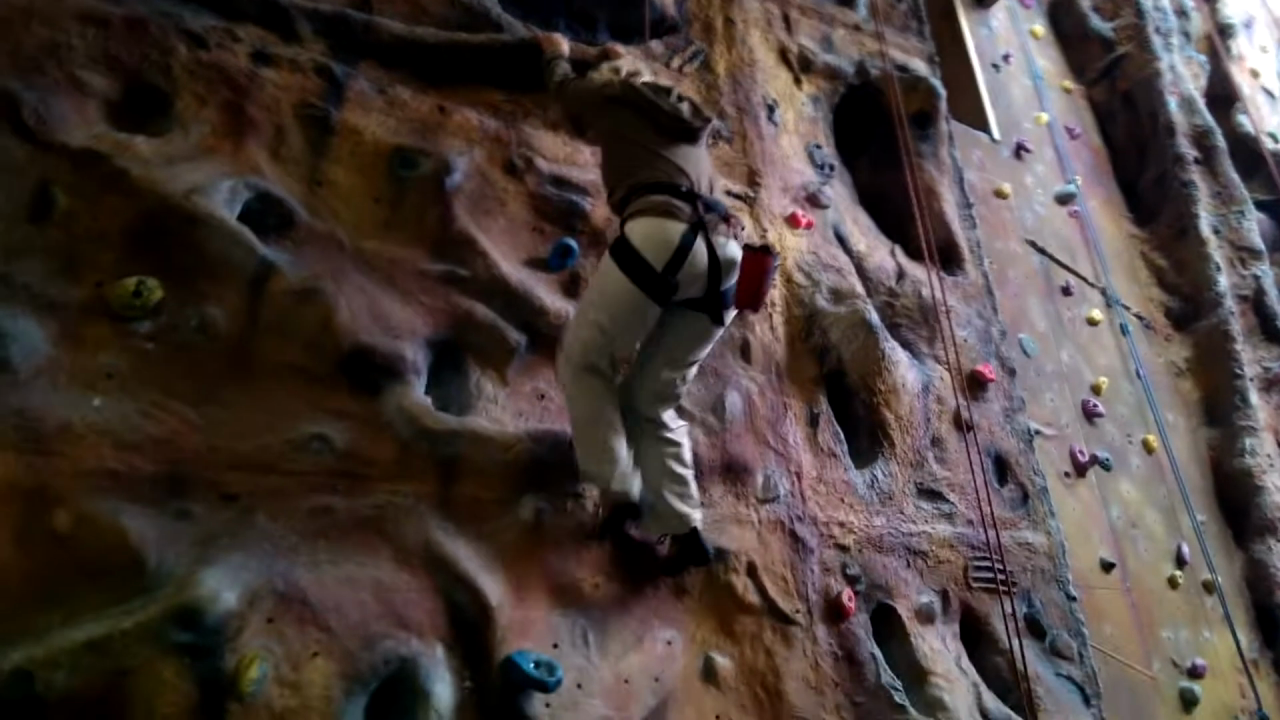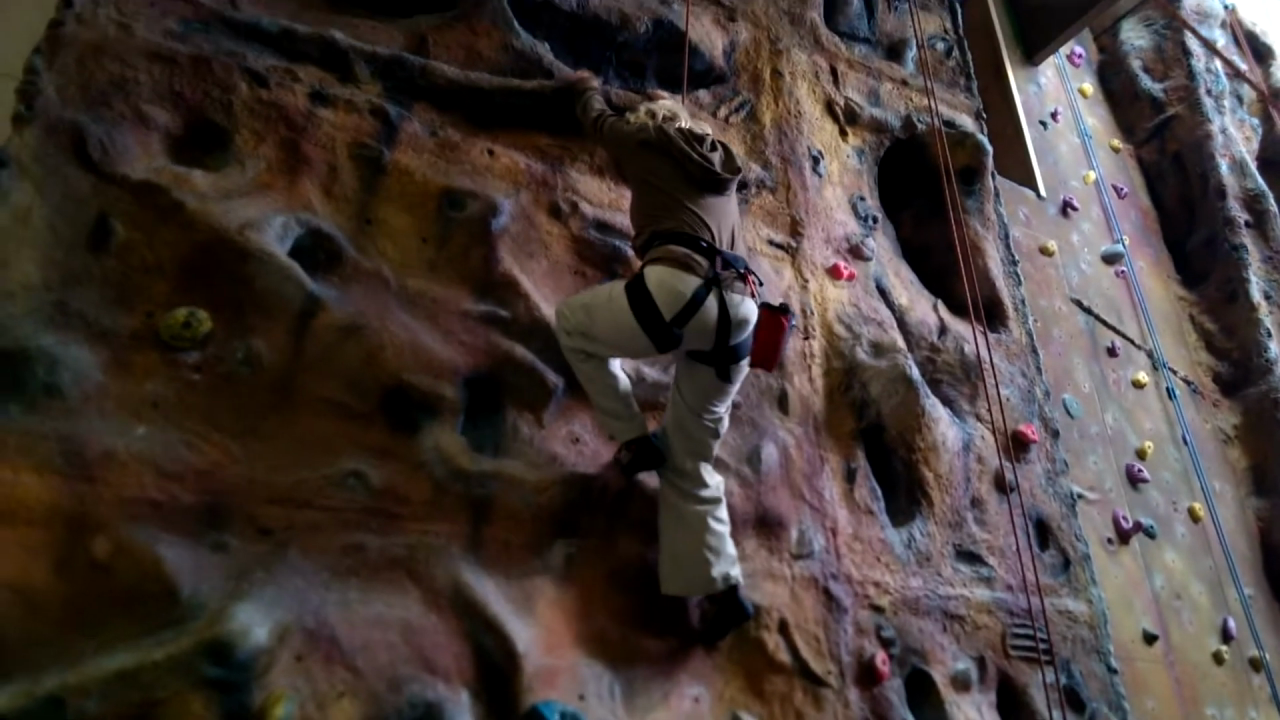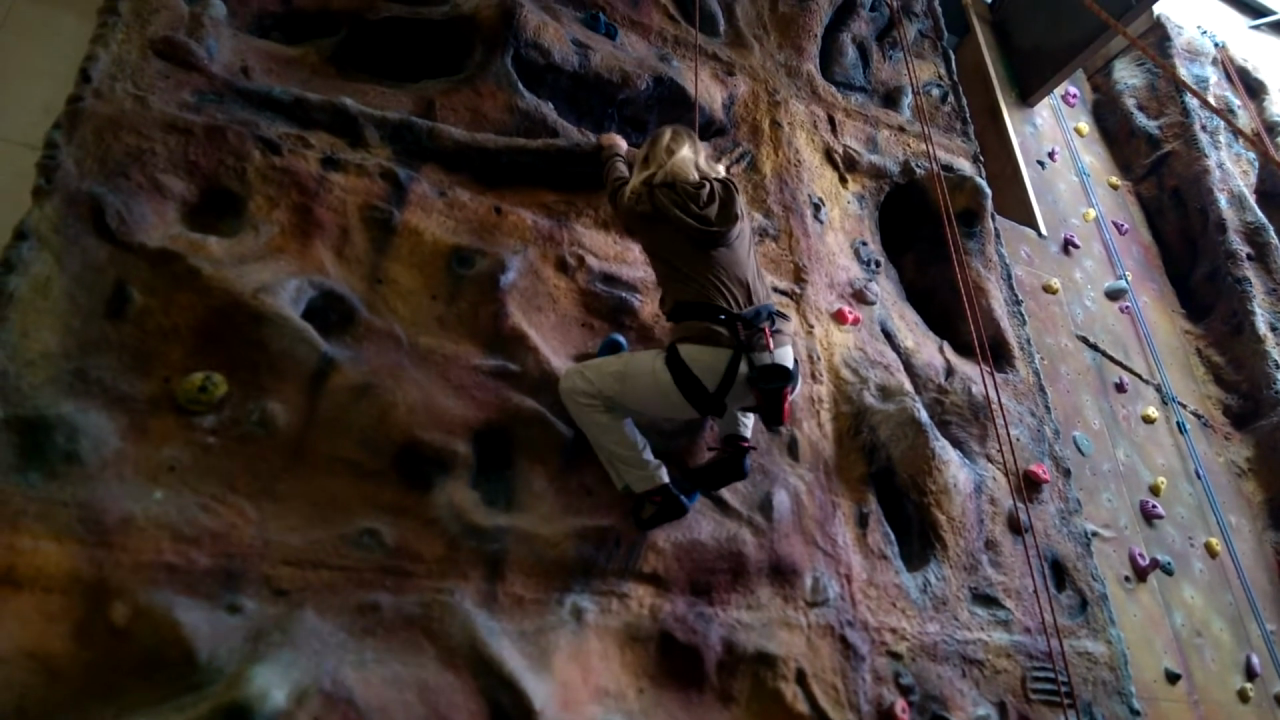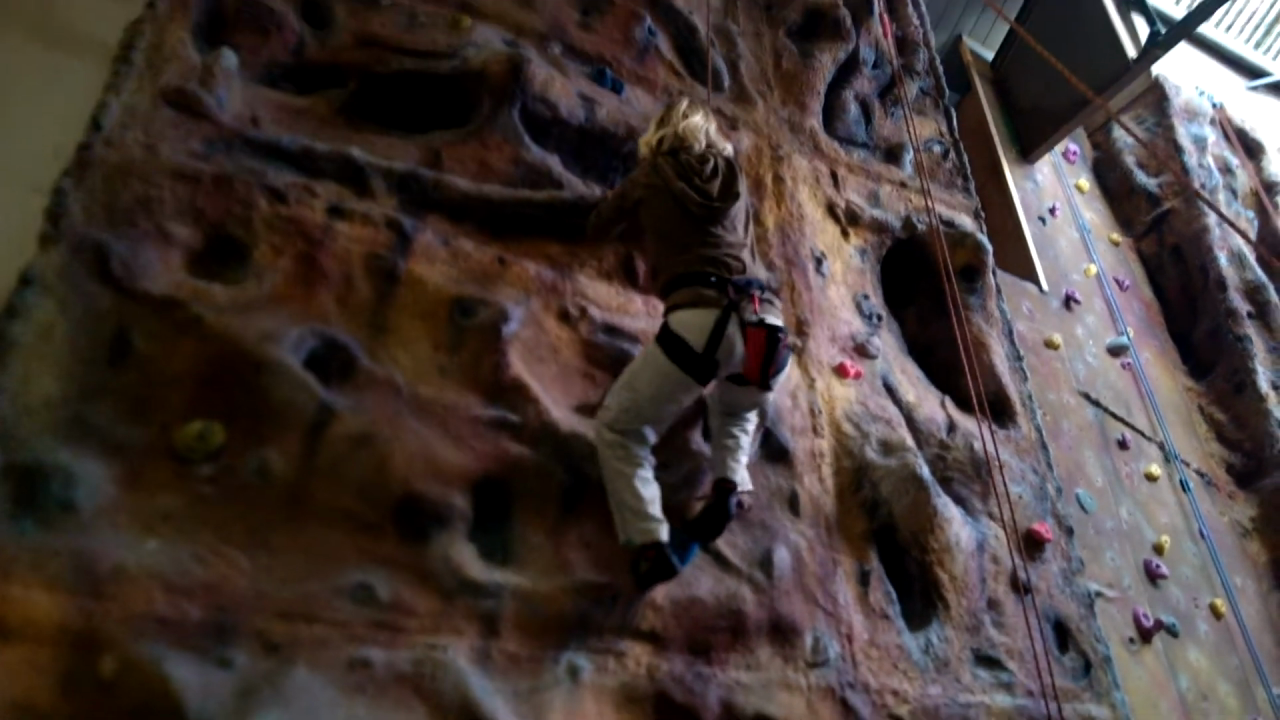
dt=1s
person 1, frame 1
left shoulder: (614, 97)
right shoulder: (684, 116)
left elbow: (565, 88)
left wrist: (557, 53)
right wrist: (628, 62)
left hip: (660, 236)
right hip: (721, 253)
left knee: (583, 364)
right knee: (652, 401)
left ankle: (619, 493)
right ankle: (682, 530)
person 1, frame 2
left shoulder: (649, 141)
right shoulder: (719, 164)
left elbow: (598, 122)
left wrist: (588, 88)
right wrist: (672, 110)
left hip: (677, 289)
right hip: (736, 313)
left knee: (572, 322)
right knee: (689, 463)
left ankle: (635, 439)
right ankle: (720, 589)
person 1, frame 3
left shoulder: (646, 207)
right shoulder: (729, 197)
left elbow: (619, 186)
left wrist: (614, 152)
left hip: (710, 366)
right hip: (773, 364)
left knee: (579, 386)
left ankle: (655, 490)
right ankle: (736, 444)
person 1, frame 4
left shoulder: (649, 177)
right shoulder: (732, 178)
left elbow: (598, 228)
left wrist: (630, 215)
left hip: (700, 324)
right hip: (764, 326)
left knee: (617, 429)
right knee: (736, 404)
left ankle: (652, 545)
right ankle: (727, 489)
